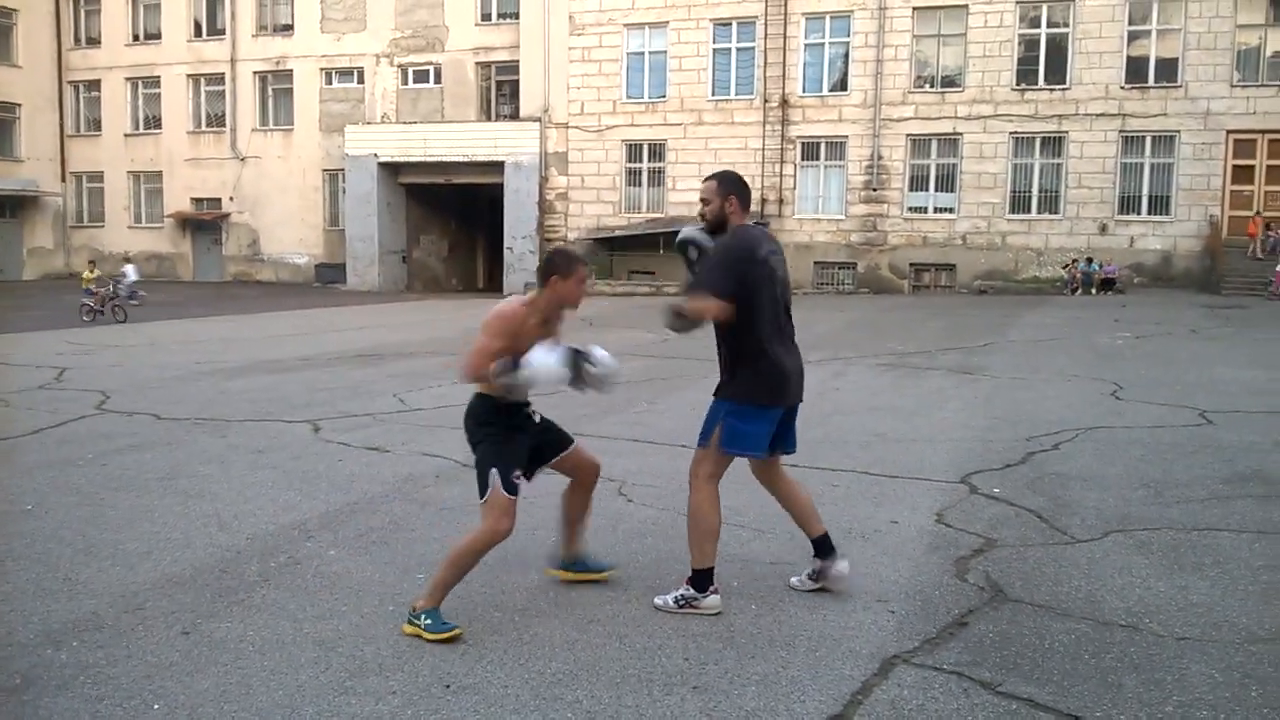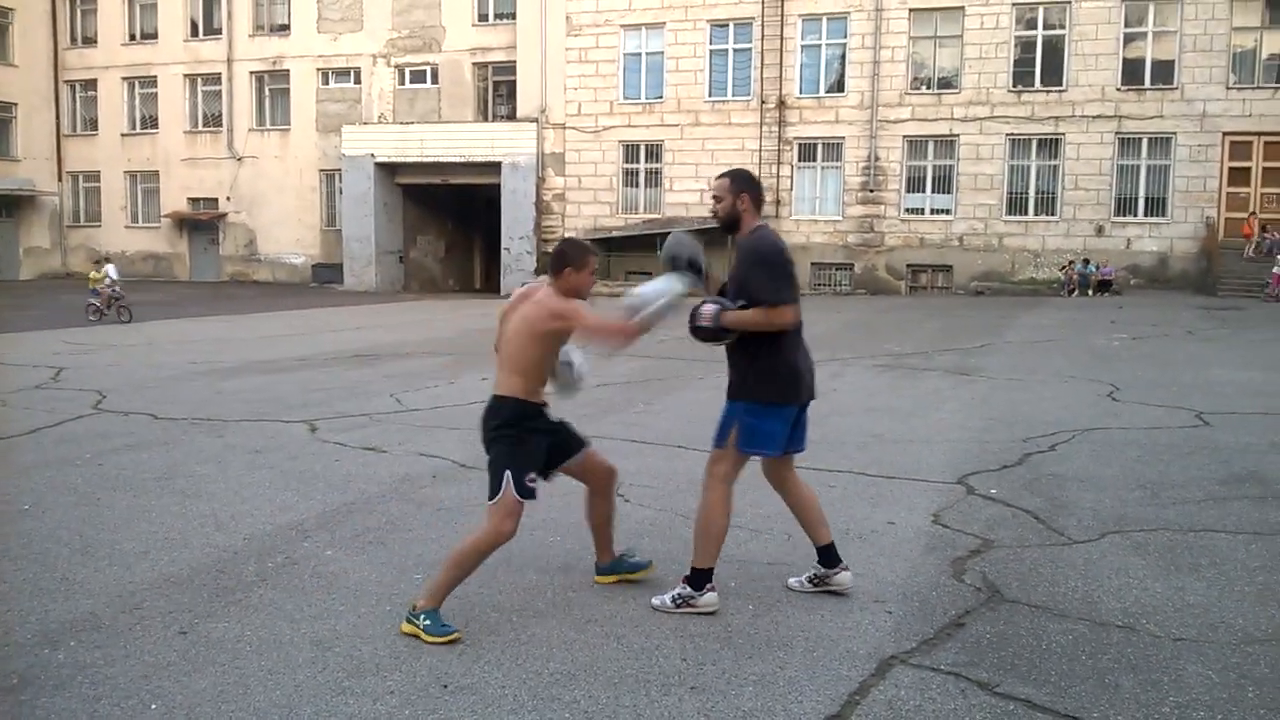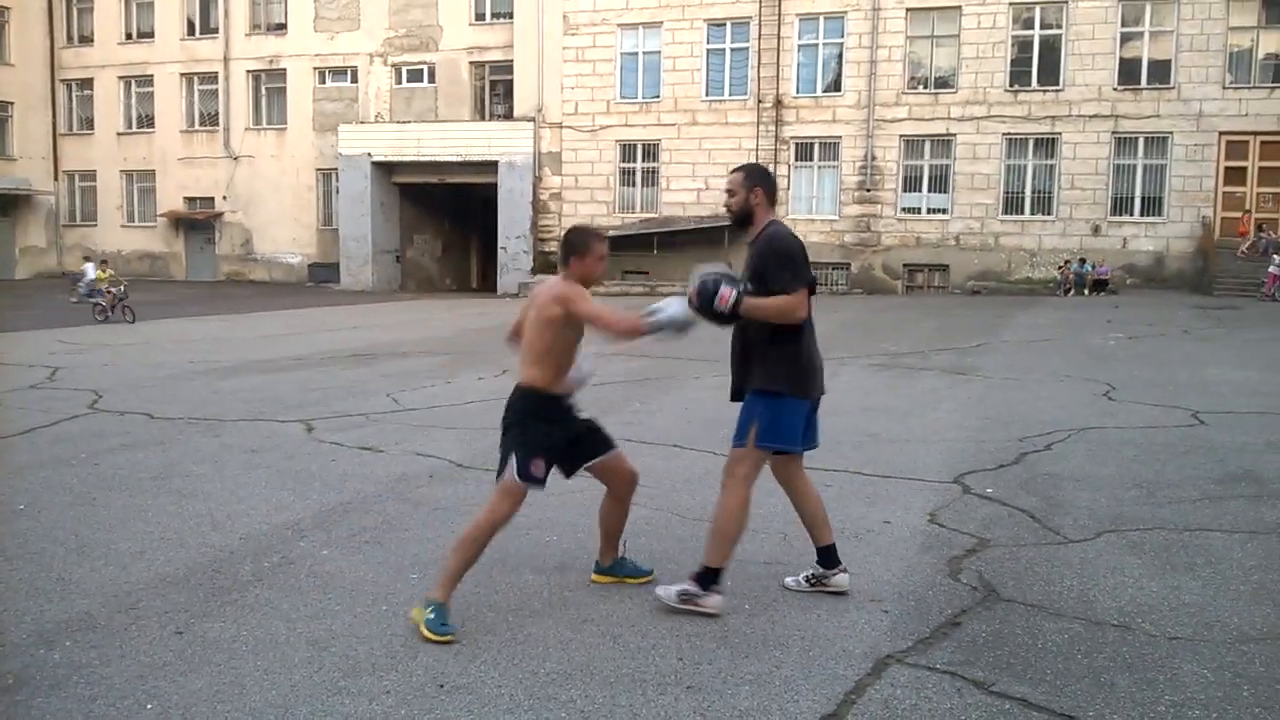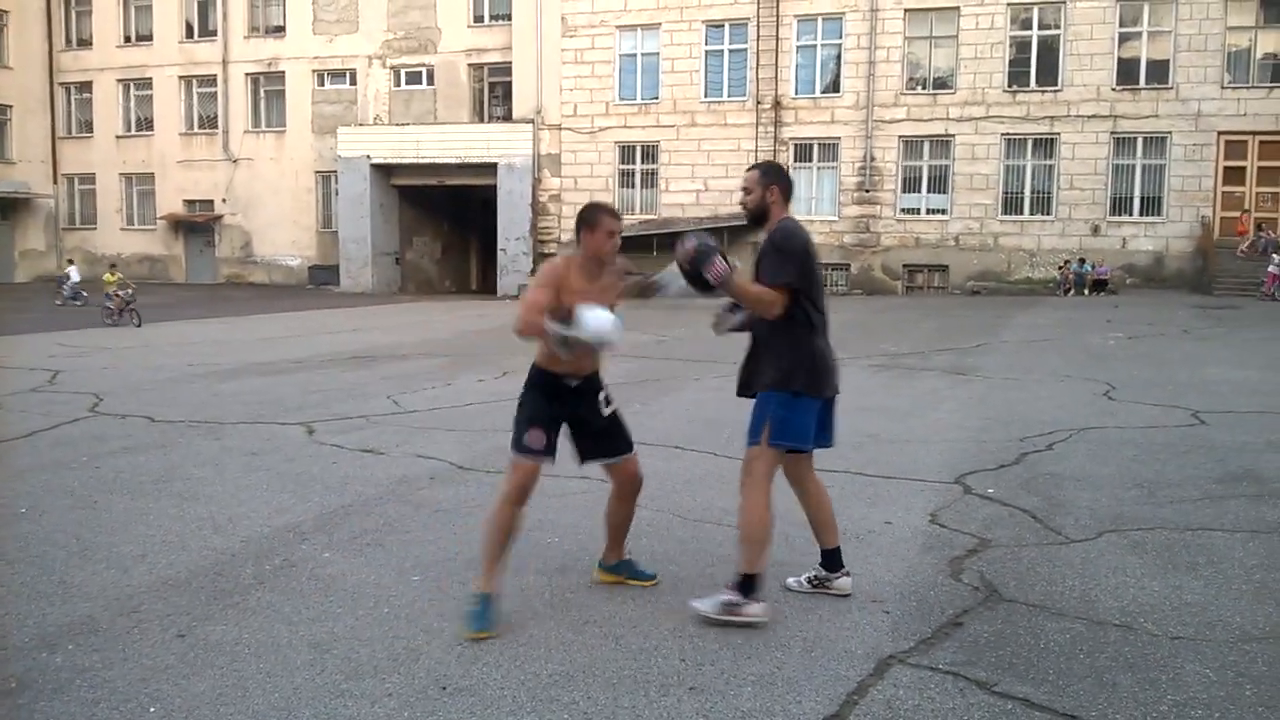
dt=0.1s
person 1, frame 1
left shoulder: (731, 248)
right shoulder: (759, 243)
left elbow: (710, 310)
left wrist: (679, 309)
right wrist: (700, 281)
left hip: (752, 382)
right hip: (779, 376)
left knee: (703, 475)
right knee: (768, 469)
left ankle: (701, 588)
right ankle: (828, 558)
person 1, frame 2
left shoulder: (757, 248)
right shoulder: (763, 244)
left elbow: (782, 316)
right elbow: (745, 304)
left wrist: (719, 317)
right wrist: (718, 308)
left hip: (765, 381)
right hip: (788, 376)
left knee: (718, 475)
right knee: (780, 471)
left ankle: (698, 586)
right ankle: (831, 566)
person 1, frame 3
left shoulder: (777, 242)
right shoulder: (768, 242)
left elbow: (796, 307)
right elbow: (760, 306)
left wrist: (733, 301)
right wrist: (720, 296)
left hip: (779, 377)
right hip: (792, 374)
left knee: (737, 475)
right knee: (788, 469)
left ankle: (705, 583)
right ankle: (830, 568)
person 1, frame 4
left shoulder: (784, 238)
right shoulder: (784, 238)
left elbow: (770, 306)
left wrist: (720, 272)
left hip: (792, 375)
right hip: (804, 373)
left knee: (755, 475)
right knee: (799, 469)
left ankle: (746, 593)
right ankle: (833, 570)
person 2, frame 1
left shoulder: (553, 313)
right shoulder: (509, 314)
right elbow: (472, 371)
left hip: (521, 412)
right hip: (493, 419)
left knee: (587, 469)
right knee: (498, 526)
left ankle: (570, 559)
right ankle: (424, 607)
person 2, frame 2
left shoulder: (526, 295)
right shoulder: (557, 307)
left elbow: (501, 347)
right elbow: (619, 335)
left hip: (535, 414)
right hip: (511, 421)
left knee: (603, 474)
right knee: (502, 526)
left ankle: (607, 562)
right ankle: (424, 609)
person 2, frame 3
left shoulder: (556, 290)
right shoulder: (568, 294)
left elbow: (518, 334)
right elbow: (619, 326)
right wrist: (666, 317)
left hip: (562, 408)
right hip: (530, 411)
left knee: (625, 477)
right knee: (500, 510)
left ankle: (608, 562)
right ankle: (436, 602)
person 2, frame 4
left shoulder: (614, 272)
right shoulder: (556, 270)
right elbow: (525, 324)
left wrist: (647, 285)
right wrist: (566, 333)
left hip: (588, 388)
right hip: (546, 388)
left knee: (630, 476)
right knee: (518, 486)
left ankle: (613, 562)
right ankle: (485, 592)
